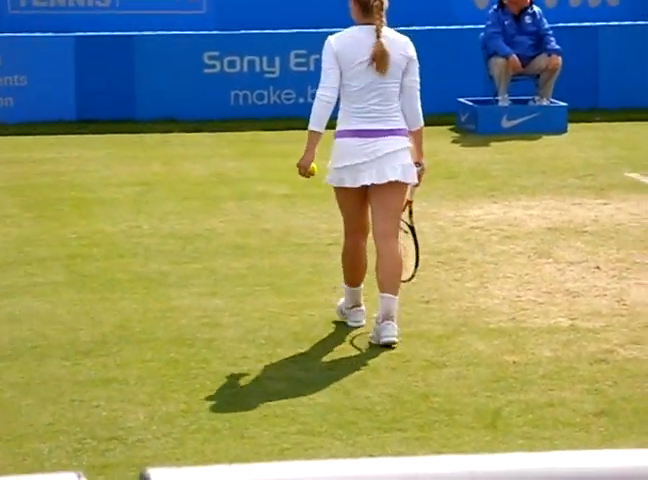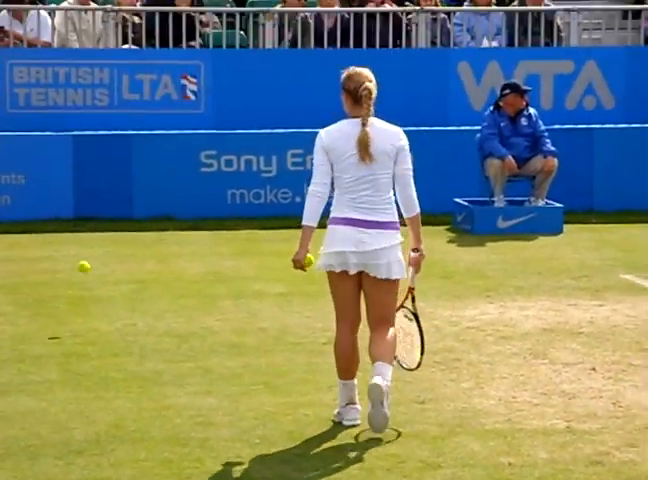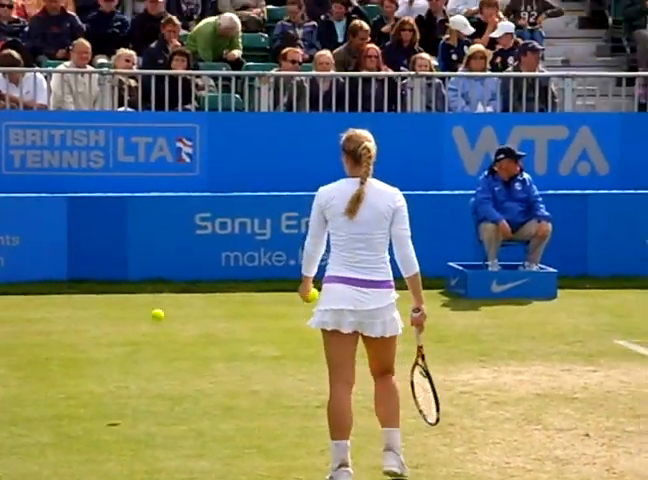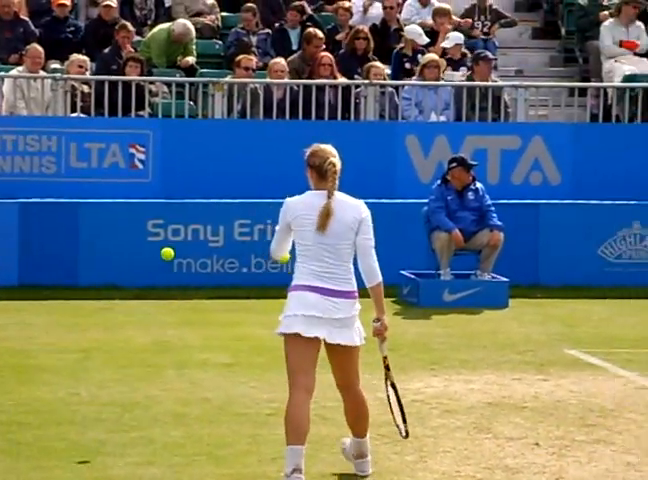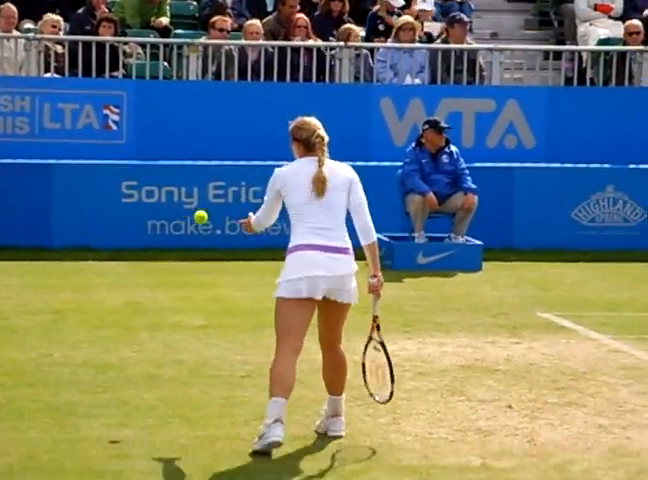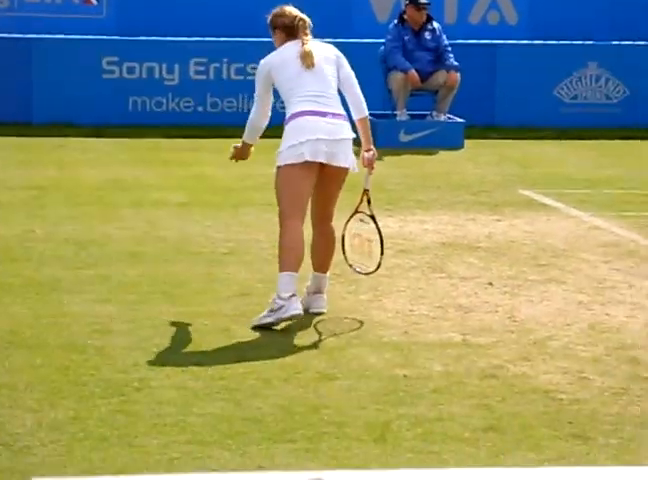
dt=0.2s
person 1, frame 1
left shoulder: (336, 43)
right shoulder: (404, 46)
left elbow: (325, 98)
right elbow: (412, 106)
left wrist: (309, 151)
right wrist: (418, 156)
left hip: (350, 147)
right hip: (392, 148)
left knee: (355, 234)
right knee: (387, 238)
left ankle: (353, 306)
right ankle: (387, 320)
person 1, frame 2
left shoulder: (327, 136)
right shoulder: (396, 136)
left elbow: (317, 192)
right elbow: (407, 194)
left wrist: (304, 244)
right wrist: (417, 244)
left hip: (343, 237)
right hip: (383, 239)
left knee: (346, 325)
right knee: (382, 325)
left ankle: (348, 404)
right ankle: (379, 380)
person 1, frame 3
left shoulder: (326, 195)
right shoulder: (393, 197)
left elbow: (313, 245)
right elbow: (405, 255)
left wrist: (306, 282)
right wrist: (418, 304)
left hip: (338, 294)
right hip: (378, 296)
left knee: (341, 384)
right knee: (384, 375)
person 1, frame 4
left shoulder: (292, 206)
right shoulder: (358, 209)
left elbow: (277, 250)
right elbow: (369, 266)
left wrist: (280, 255)
right wrist: (380, 315)
left hip: (304, 303)
right hip: (343, 307)
left knee: (300, 391)
right knee: (350, 388)
person 1, frame 5
left shoulder: (283, 174)
right shoulder: (346, 173)
left elbow: (265, 219)
right elbow: (365, 225)
left wrist: (252, 222)
right wrist: (375, 271)
left hip: (302, 262)
right hip: (340, 264)
left knee: (287, 349)
right knee: (332, 346)
left ankle: (273, 424)
right ankle: (334, 418)
person 1, frame 6
left shoulder: (269, 62)
right shoulder: (330, 51)
left elbow: (260, 115)
right elbow: (357, 102)
left wrist: (245, 145)
right wrist: (368, 145)
left hip: (302, 131)
right hip: (339, 133)
left knee: (291, 220)
right knee: (323, 221)
left ankle: (286, 298)
right ankle: (316, 294)
